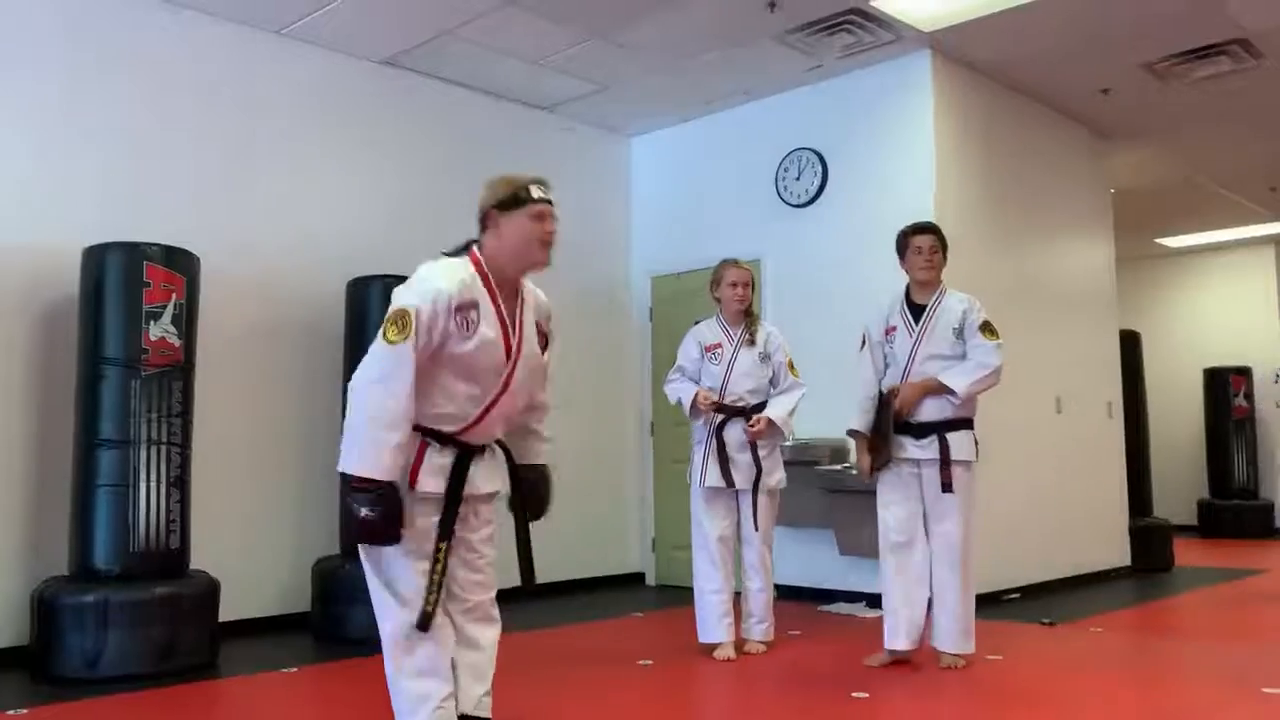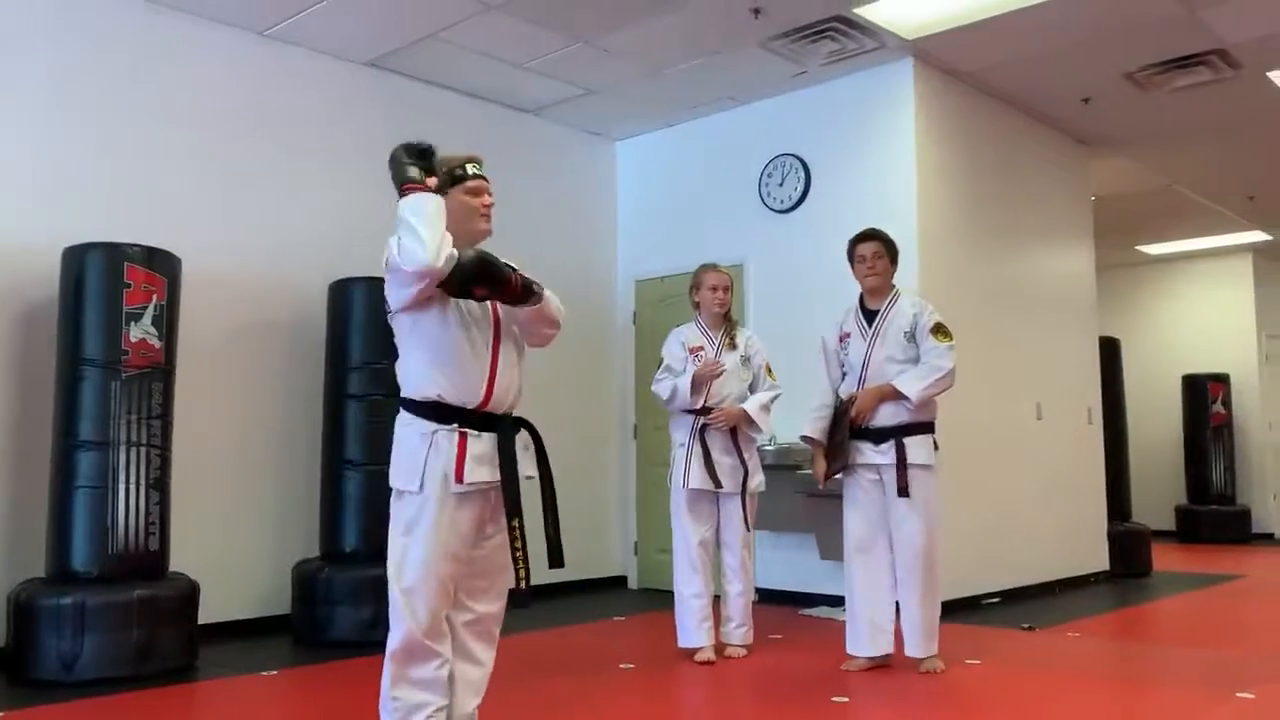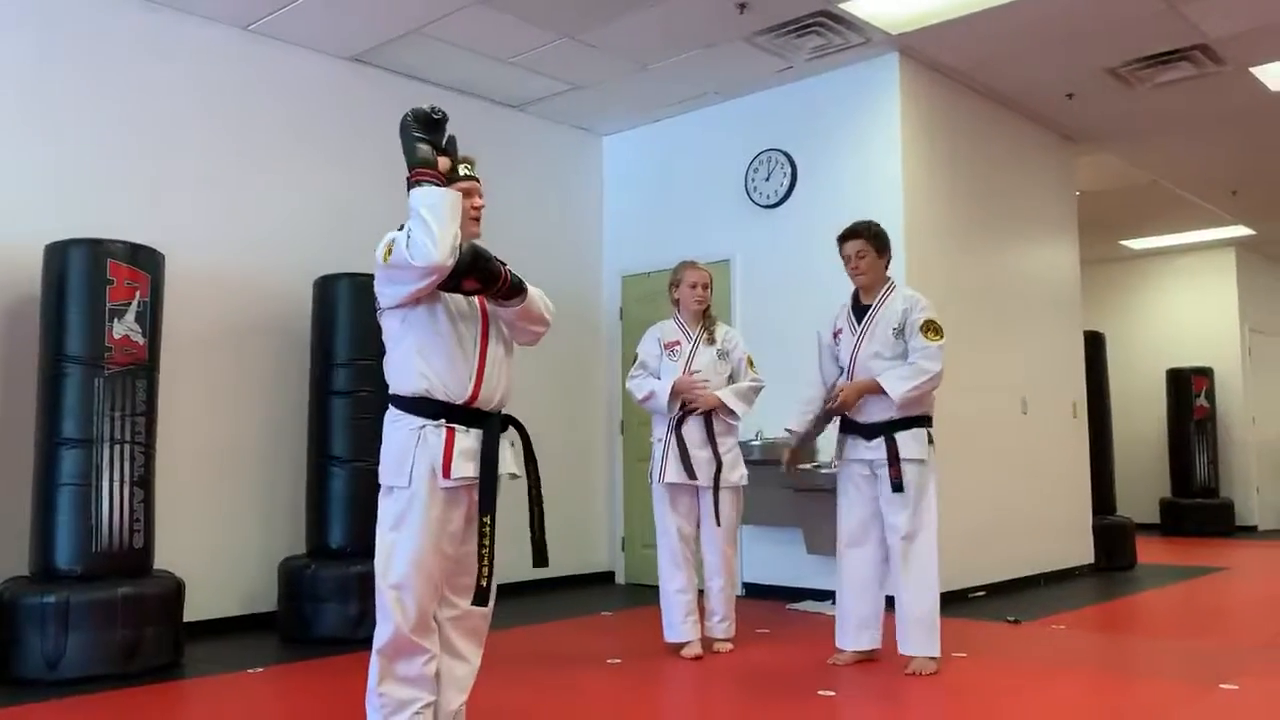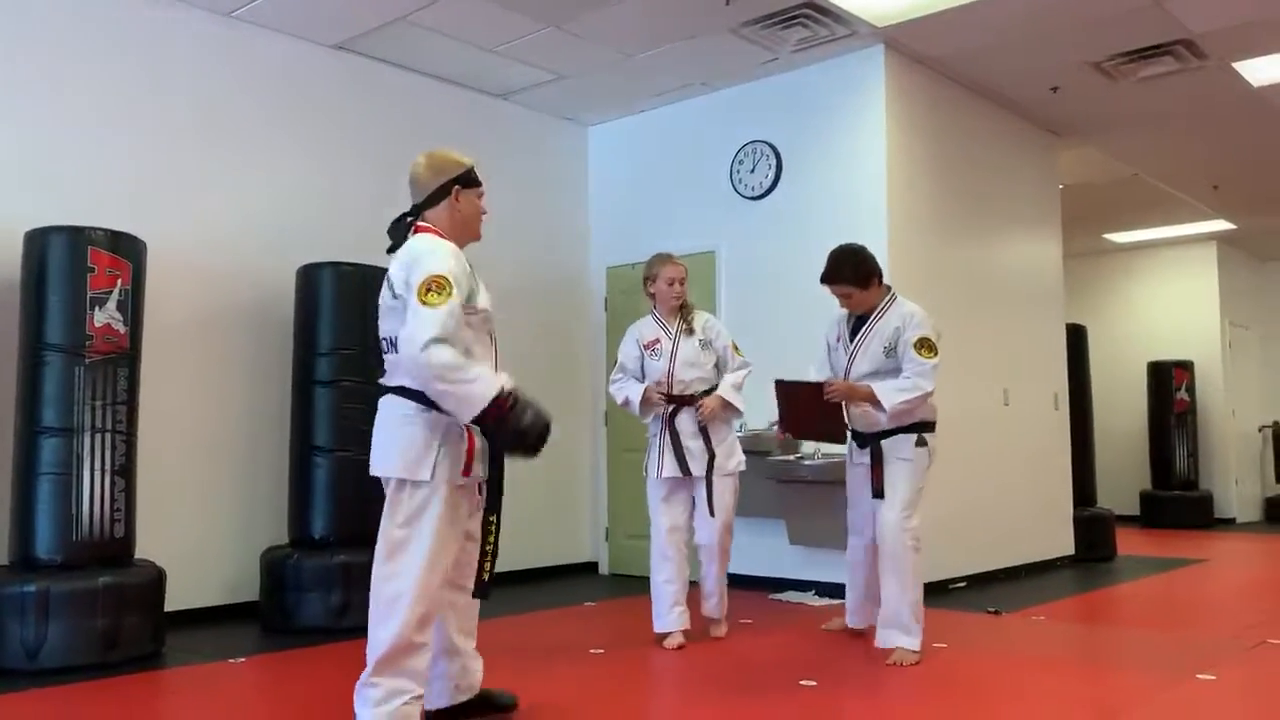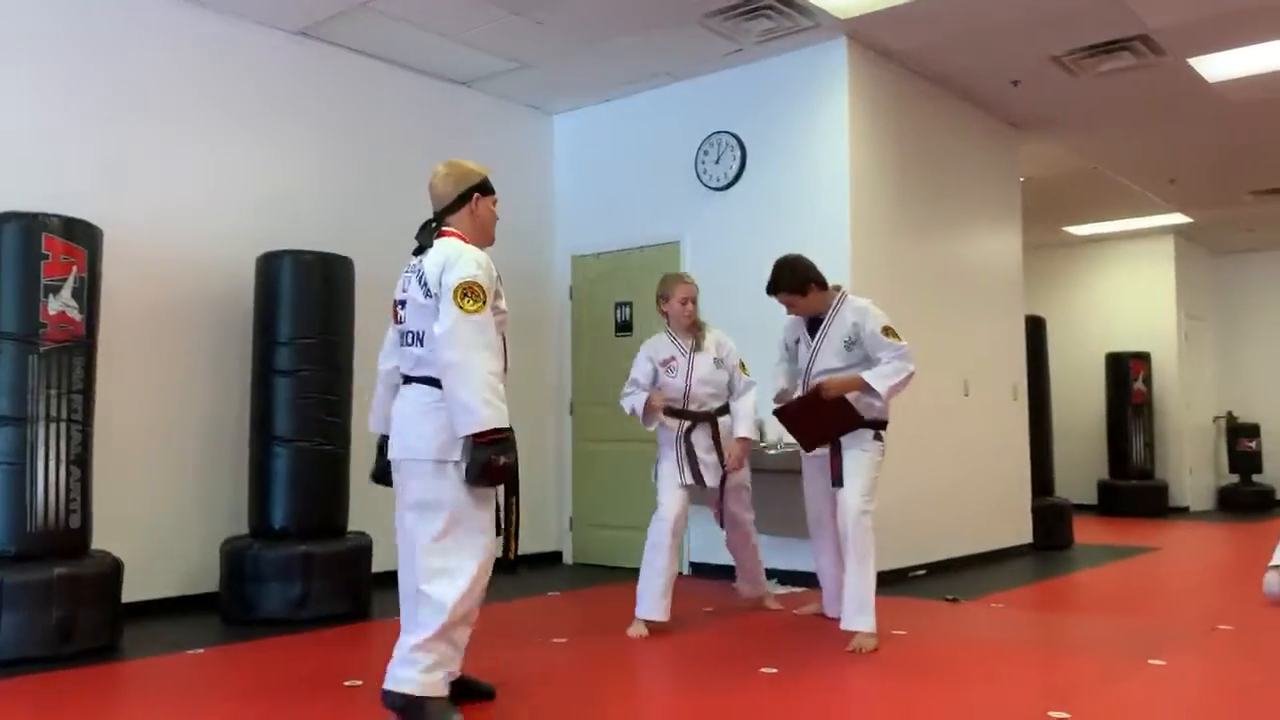
dt=0.5s
person 1, frame 1
left shoulder: (536, 306)
right shoulder: (440, 287)
left elbow: (529, 395)
right elbow: (382, 384)
left wrist: (530, 462)
right wrist: (369, 484)
left hip: (475, 470)
right hip: (409, 469)
left knee: (474, 603)
right knee: (413, 604)
person 1, frame 2
left shoulder: (491, 270)
right shoulder: (413, 254)
left elbow: (547, 322)
right elbow: (425, 260)
left wrist: (512, 286)
right wrist: (417, 186)
left hip: (496, 451)
right hip: (437, 453)
left knee: (482, 604)
right knee: (424, 604)
person 1, frame 3
left shoulder: (475, 264)
right shoulder: (398, 254)
left elbow: (536, 322)
right elbow: (432, 258)
left wrist: (497, 279)
right wrist: (428, 170)
left hip: (481, 448)
right hip: (426, 446)
left knee: (469, 597)
right knee: (413, 595)
person 1, frame 4
left shoulder: (432, 258)
right shoulder: (434, 255)
right elbow: (430, 351)
left wrist: (504, 395)
right wrist: (496, 408)
left hip: (444, 437)
right hip: (429, 438)
left knee: (455, 575)
right knee: (414, 582)
person 1, frame 5
left shoulder: (421, 262)
right shoulder: (467, 260)
left elbow: (394, 357)
right elbow: (468, 356)
left wrist: (386, 432)
right wrist: (491, 432)
left hip: (414, 418)
right hip: (448, 422)
left knee: (428, 552)
right knee: (462, 554)
left ankle: (432, 675)
person 2, frame 1
left shoulder: (965, 309)
right shoulder: (885, 319)
left elbow: (987, 366)
right elbow: (868, 383)
left wrist: (925, 386)
right wrist: (861, 442)
left hip: (948, 440)
right hip: (897, 443)
left knee: (950, 539)
right knee: (898, 538)
left ankle: (952, 642)
right ankle: (898, 640)
person 2, frame 2
left shoulder: (918, 312)
right shoulder: (842, 327)
left elbow: (941, 369)
right elbow: (829, 390)
left wrist: (881, 391)
right wrist: (820, 447)
left hip: (909, 445)
right hip: (859, 449)
left knee: (914, 542)
right knee: (863, 545)
left ankle: (923, 646)
right ankle: (872, 645)
person 2, frame 3
left shoulder: (912, 306)
right shoulder: (841, 319)
left elbow: (928, 368)
right elbow: (826, 385)
left wrist: (865, 387)
right wrist: (802, 433)
left hip: (904, 438)
right hip: (857, 442)
left knee: (910, 537)
right knee: (855, 540)
left ankle: (922, 646)
right ankle: (859, 639)
person 2, frame 4
left shoulder: (910, 318)
right shoulder: (841, 325)
left elbow: (921, 384)
right elbow: (835, 380)
left wrist: (863, 392)
left hip: (904, 442)
right hip: (862, 443)
left knee: (895, 531)
right knee: (861, 533)
left ankle: (905, 637)
right ankle: (861, 615)
person 2, frame 5
left shoulder: (861, 314)
right shoulder: (796, 327)
left elbow: (901, 364)
right elbow: (789, 369)
left wrist: (850, 383)
right wrist: (783, 394)
left hip: (858, 433)
left knee: (853, 516)
right knee: (820, 520)
left ankle: (862, 623)
right ankle: (834, 599)
person 3, frame 1
left shoulder: (768, 336)
right shoulder: (699, 335)
left elbow: (790, 388)
right elbow: (676, 381)
left wrist: (770, 418)
right wrist: (695, 397)
left hip: (758, 447)
right hip: (713, 447)
left knee: (757, 541)
right knee: (713, 542)
left ankle: (756, 630)
right ankle: (721, 634)
person 3, frame 2
left shoulder: (747, 341)
right shoulder: (680, 338)
left elbow: (769, 390)
right elbow: (663, 388)
left wrist: (742, 412)
right wrist: (694, 380)
left hip: (737, 450)
right hip: (693, 450)
left knee: (737, 545)
right knee: (693, 546)
left ankle: (736, 633)
right ankle: (700, 638)
person 3, frame 3
left shoulder: (726, 336)
right shoulder: (658, 335)
left elbow: (751, 384)
right elbow: (637, 383)
left wrist: (719, 398)
right wrist: (672, 389)
left hip: (718, 444)
right hip: (673, 445)
left knee: (721, 541)
right knee: (676, 541)
left ankle: (720, 628)
right ankle: (687, 632)
person 3, frame 4
left shoulder: (706, 324)
right shoulder: (639, 333)
left elbow: (739, 368)
right elbow: (619, 382)
left wrist: (721, 398)
right wrist: (642, 395)
left hip: (712, 433)
right hip: (666, 438)
left knee: (715, 529)
right knee: (668, 531)
left ankle: (715, 610)
right ankle: (673, 622)
person 3, frame 5
left shoulder: (717, 341)
right shoulder: (653, 349)
left elbow: (743, 390)
right elbow: (630, 394)
left wrist: (743, 436)
right wrist: (647, 405)
left hip: (722, 440)
right hip: (678, 444)
left knee: (739, 521)
right knee: (668, 519)
left ankle: (755, 588)
right ankle: (646, 612)
